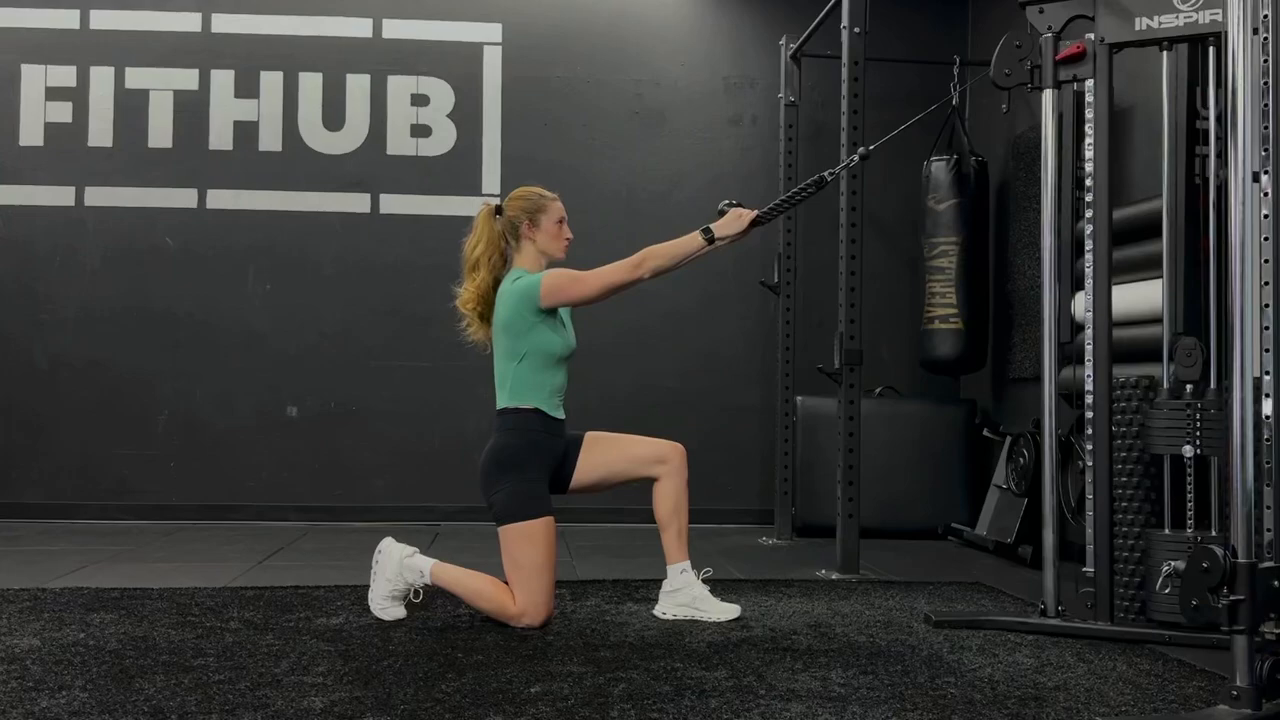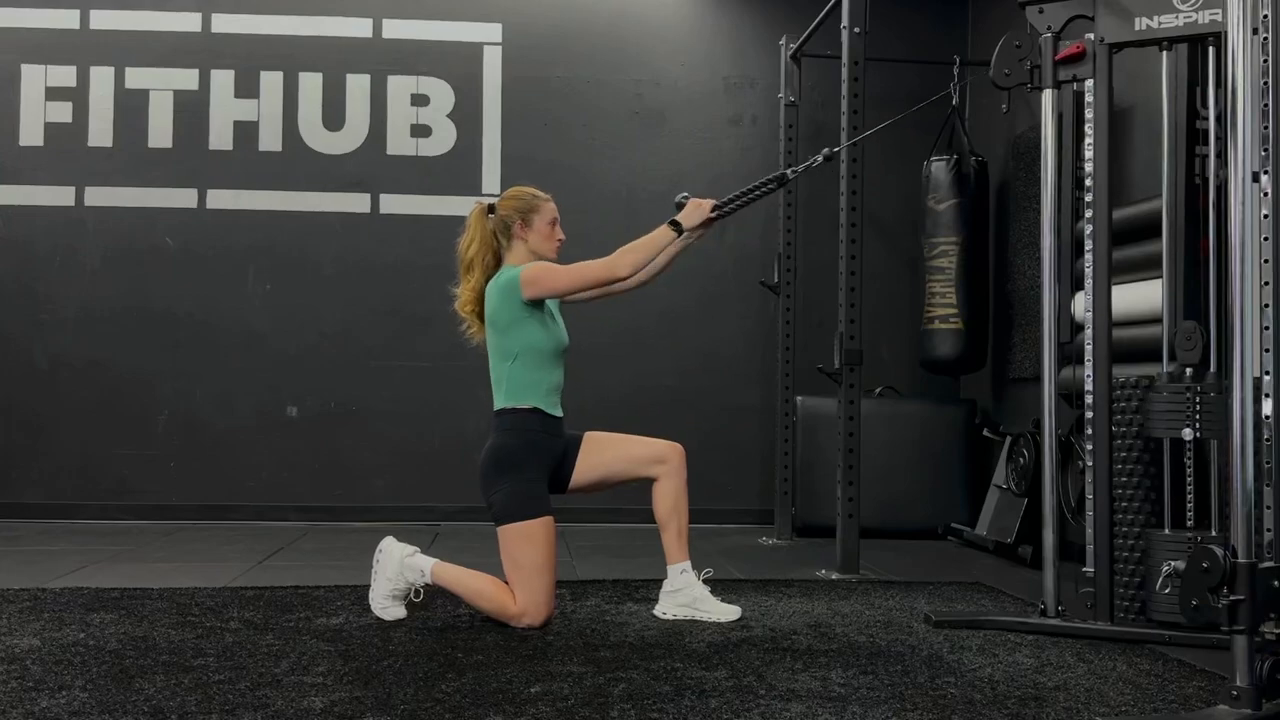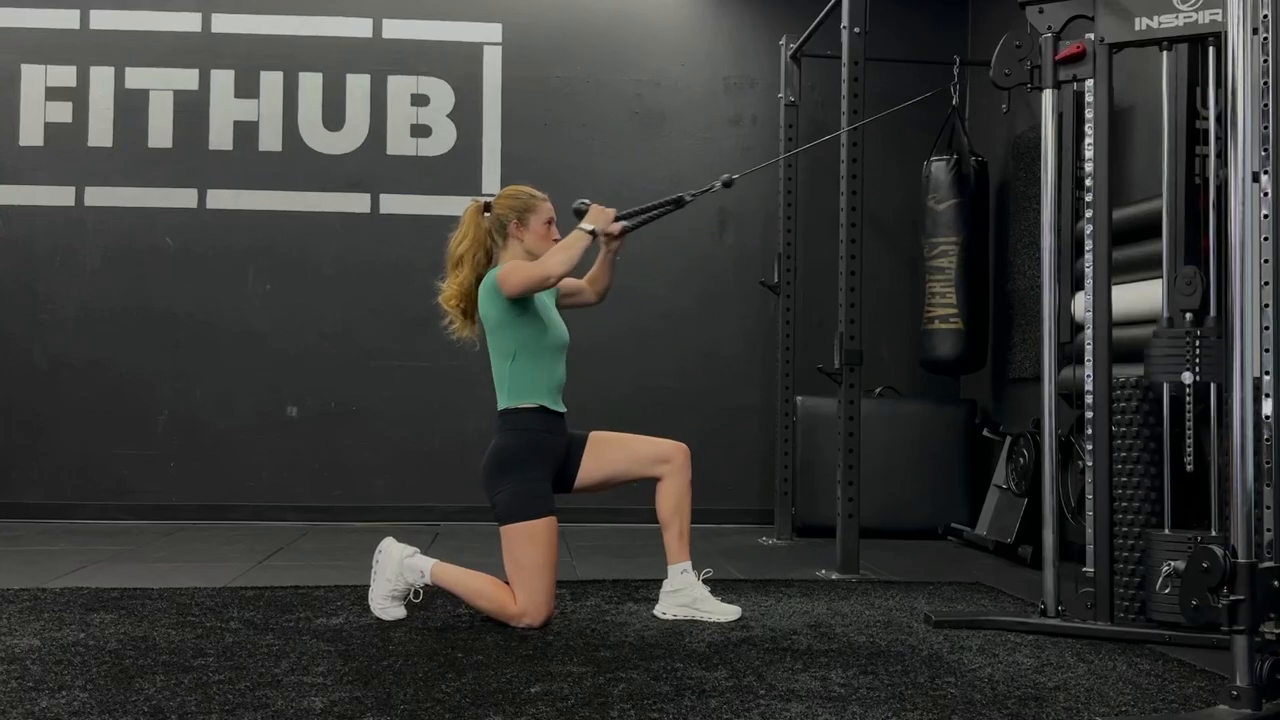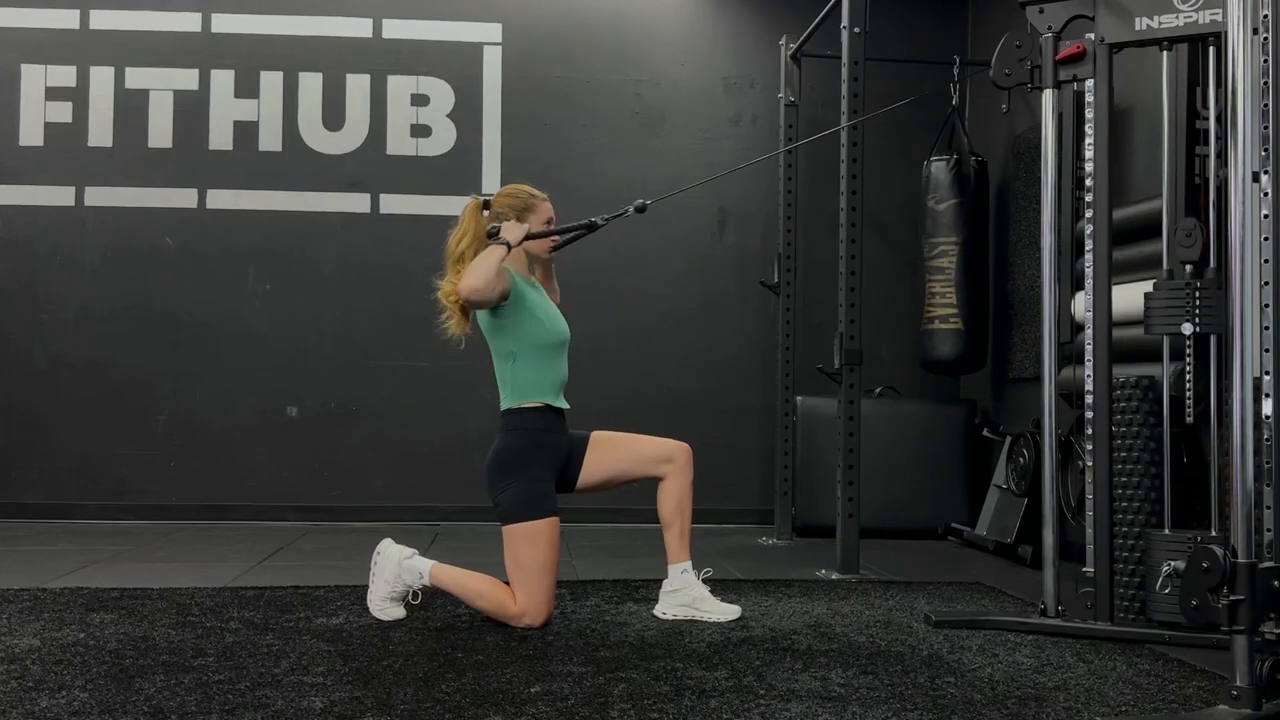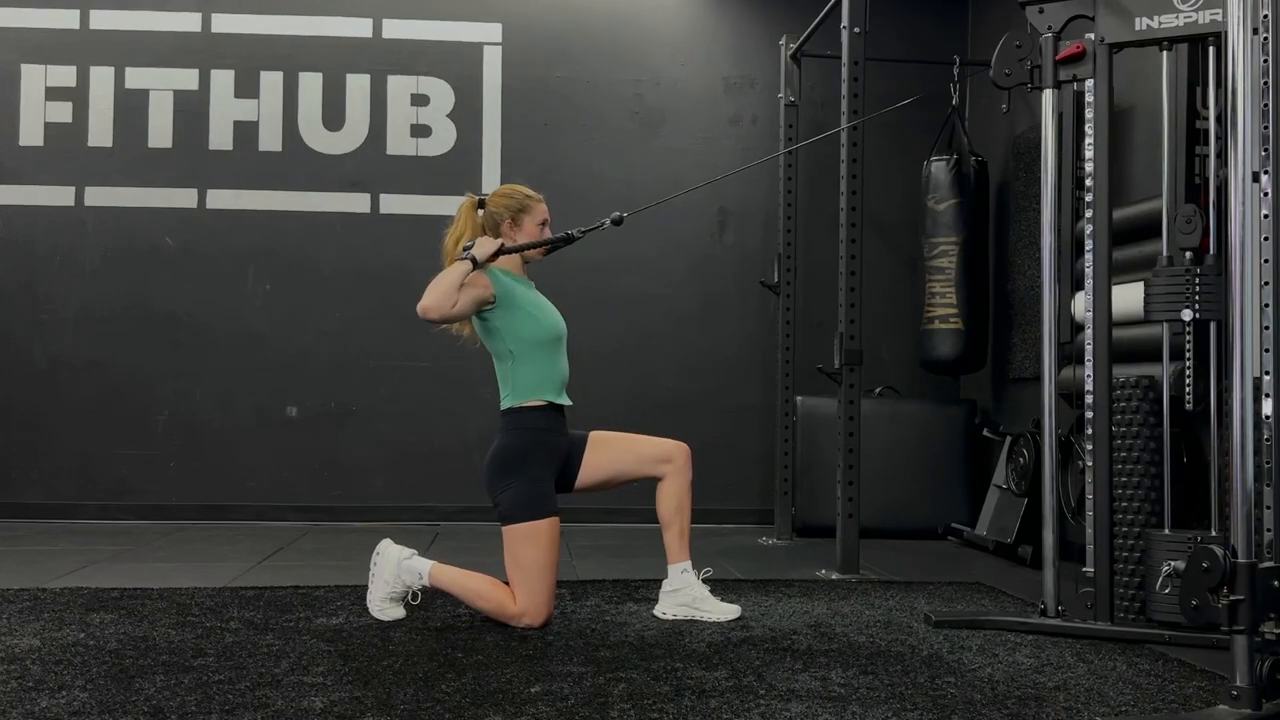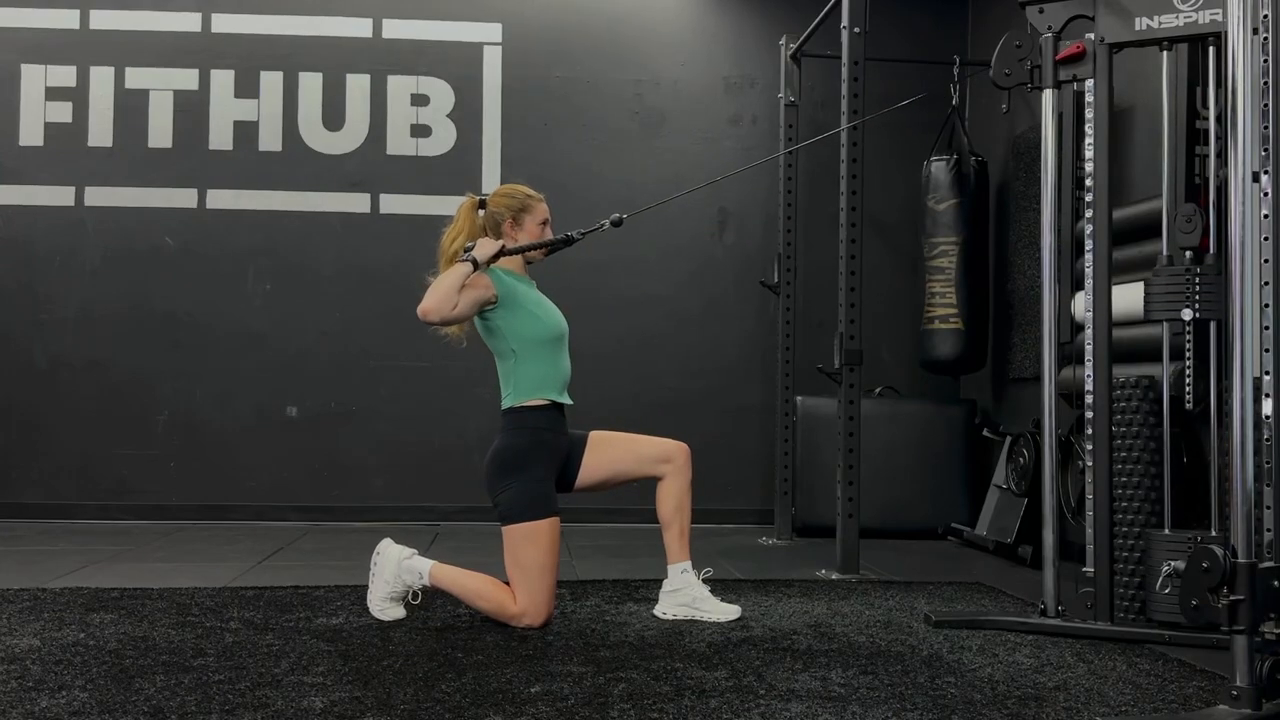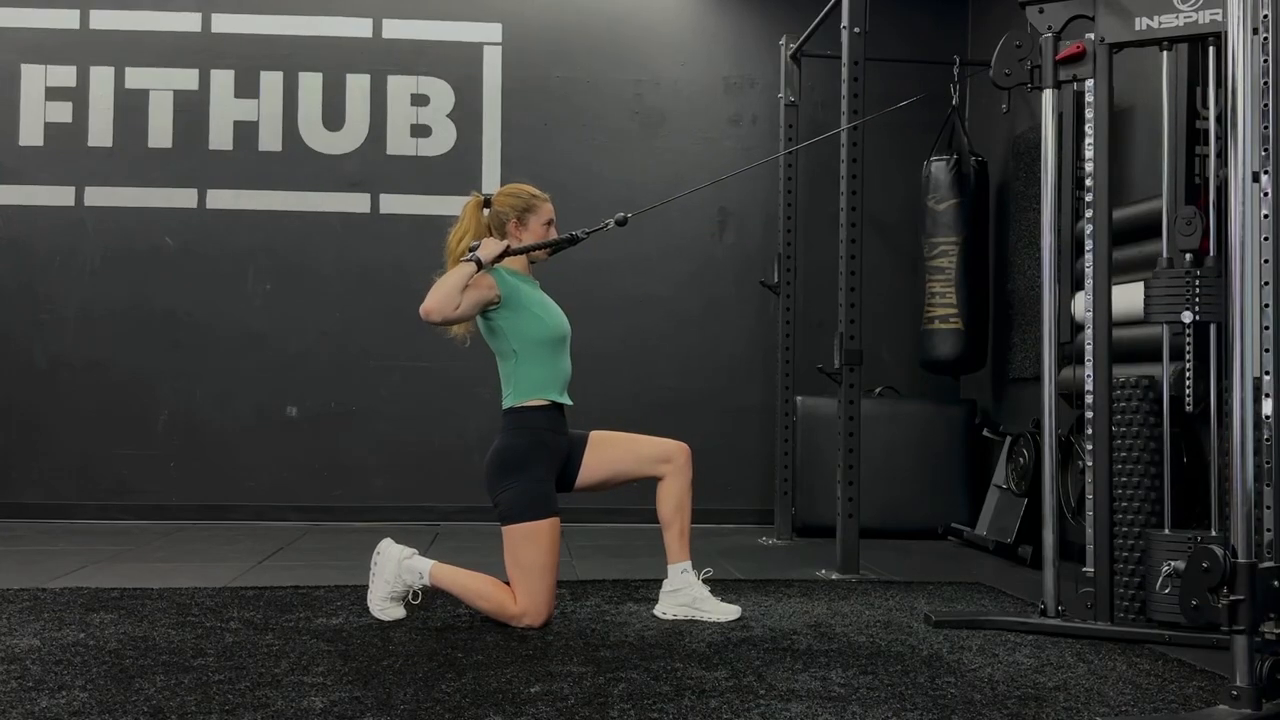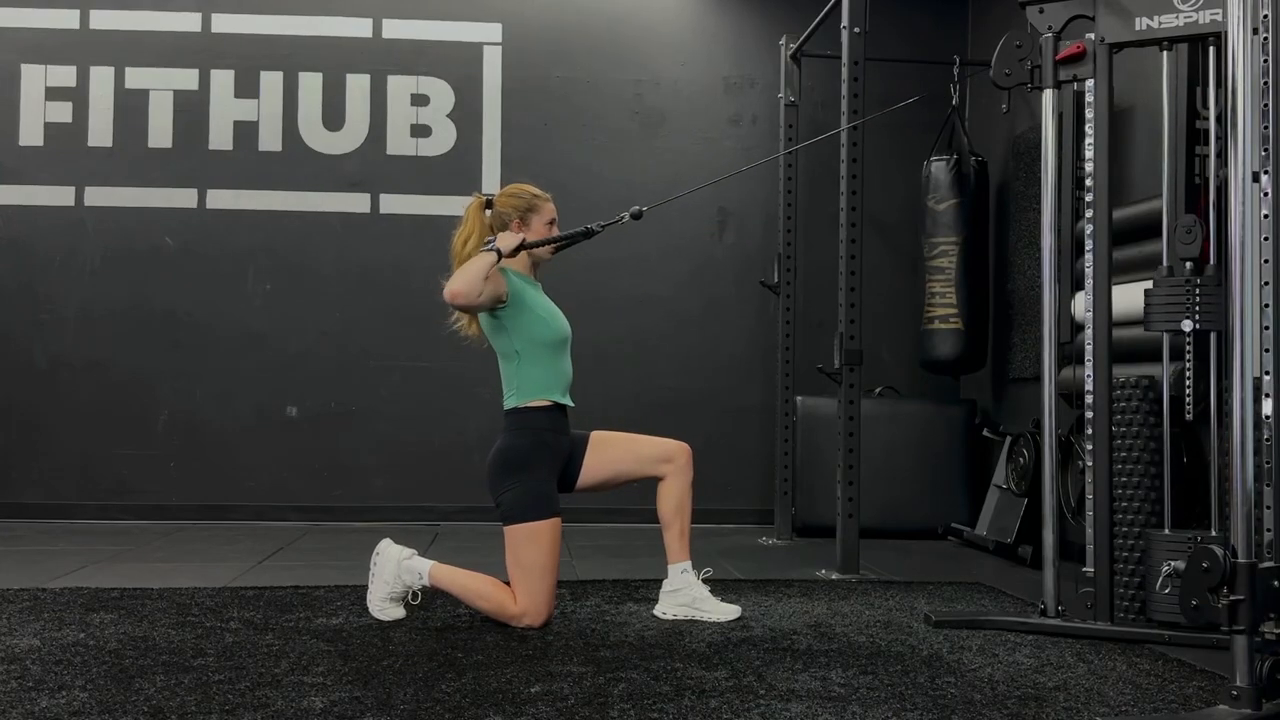
dt=0.2s
person 1, frame 1
left shoulder: (547, 286)
right shoulder: (528, 287)
left elbow: (636, 272)
right elbow: (635, 269)
left wrist: (715, 236)
right wrist: (713, 232)
left hip: (551, 444)
right hip: (517, 452)
left knee: (670, 457)
right knee: (530, 613)
left ankle: (680, 590)
right ankle: (411, 567)
person 1, frame 2
left shoulder: (544, 288)
right shoulder: (514, 281)
left elbow: (627, 278)
right elbow: (609, 268)
left wrist: (688, 232)
right wrist: (679, 224)
left hip: (550, 443)
right hip: (515, 451)
left knee: (669, 457)
right knee: (530, 613)
left ankle: (680, 590)
right ankle: (411, 565)
person 1, frame 3
left shoulder: (538, 286)
right shoulder: (501, 281)
left elbow: (591, 292)
right elbow: (554, 269)
left wrist: (609, 244)
right wrist: (590, 228)
left hip: (554, 441)
right hip: (520, 449)
left knee: (673, 457)
right knee: (529, 614)
left ankle: (680, 591)
right ankle: (410, 566)
person 1, frame 4
left shoulder: (526, 284)
right shoulder: (499, 282)
left elbow: (548, 302)
right elbow: (470, 290)
left wrist: (544, 261)
right wrist: (504, 243)
left hip: (556, 441)
right hip: (523, 449)
left knee: (676, 457)
right knee: (529, 614)
left ankle: (680, 591)
right ankle: (409, 568)
person 1, frame 5
left shoulder: (518, 283)
right shoulder: (488, 283)
right elbow: (430, 307)
right wrist: (473, 256)
left hip: (554, 441)
right hip: (522, 449)
left knee: (675, 457)
right knee: (529, 614)
left ankle: (680, 590)
right ankle: (409, 569)
person 1, frame 6
left shoulder: (518, 283)
right shoulder: (489, 283)
right elbow: (431, 310)
right wrist: (474, 258)
left hip: (554, 440)
right hip: (522, 449)
left knee: (674, 457)
right knee: (529, 613)
left ankle: (680, 590)
right ankle: (409, 568)
person 1, frame 7
left shoulder: (522, 284)
right shoulder: (492, 283)
right elbow: (432, 310)
left wrist: (514, 258)
right wrist: (479, 257)
left hip: (554, 440)
right hip: (523, 449)
left knee: (675, 457)
right knee: (529, 613)
left ankle: (680, 590)
right ankle: (409, 567)
person 1, frame 8
left shoulder: (523, 284)
right shoulder: (500, 285)
right elbow: (457, 295)
left wrist: (538, 251)
right wrist: (496, 249)
left hip: (556, 441)
right hip: (525, 449)
left knee: (676, 457)
right knee: (529, 614)
left ankle: (680, 591)
right ankle: (409, 569)
